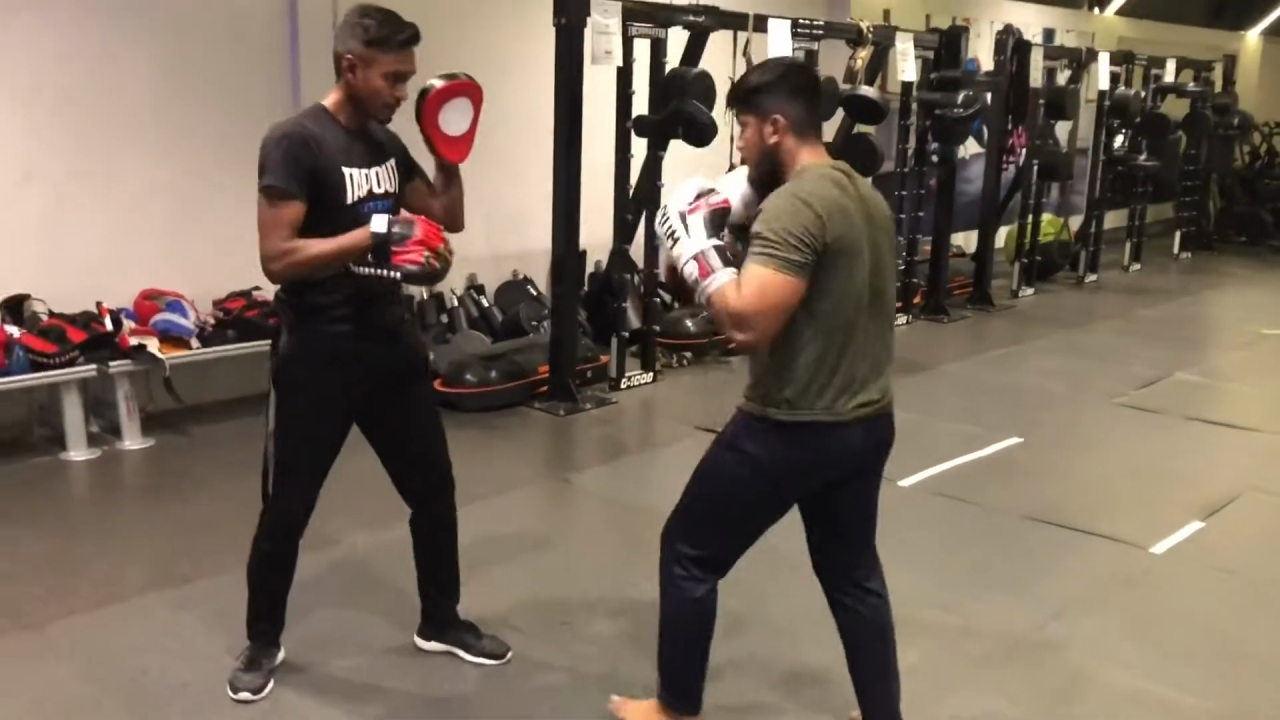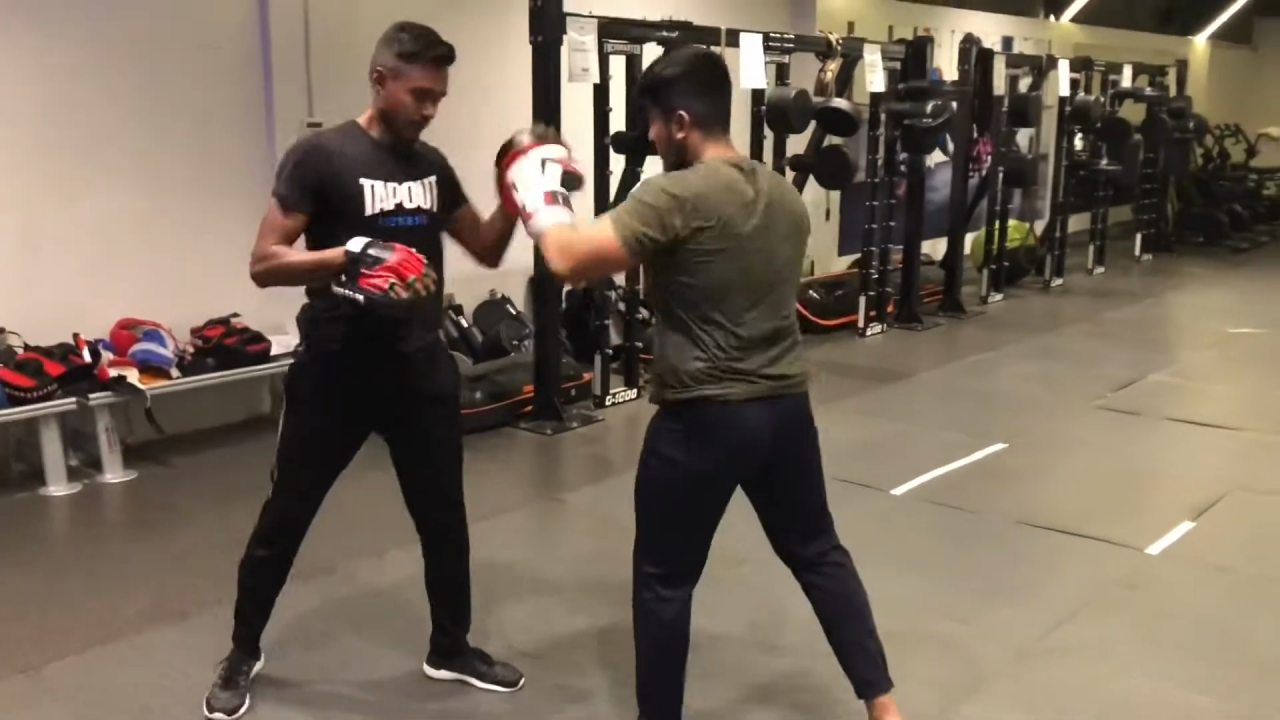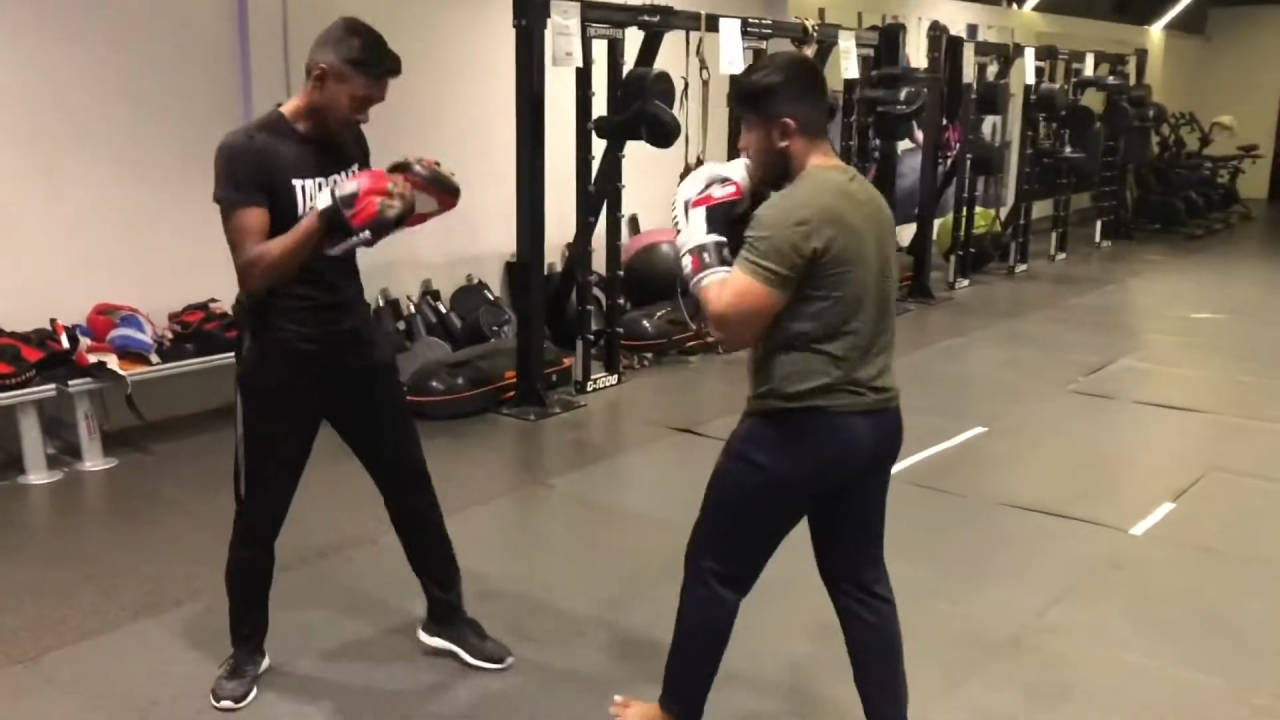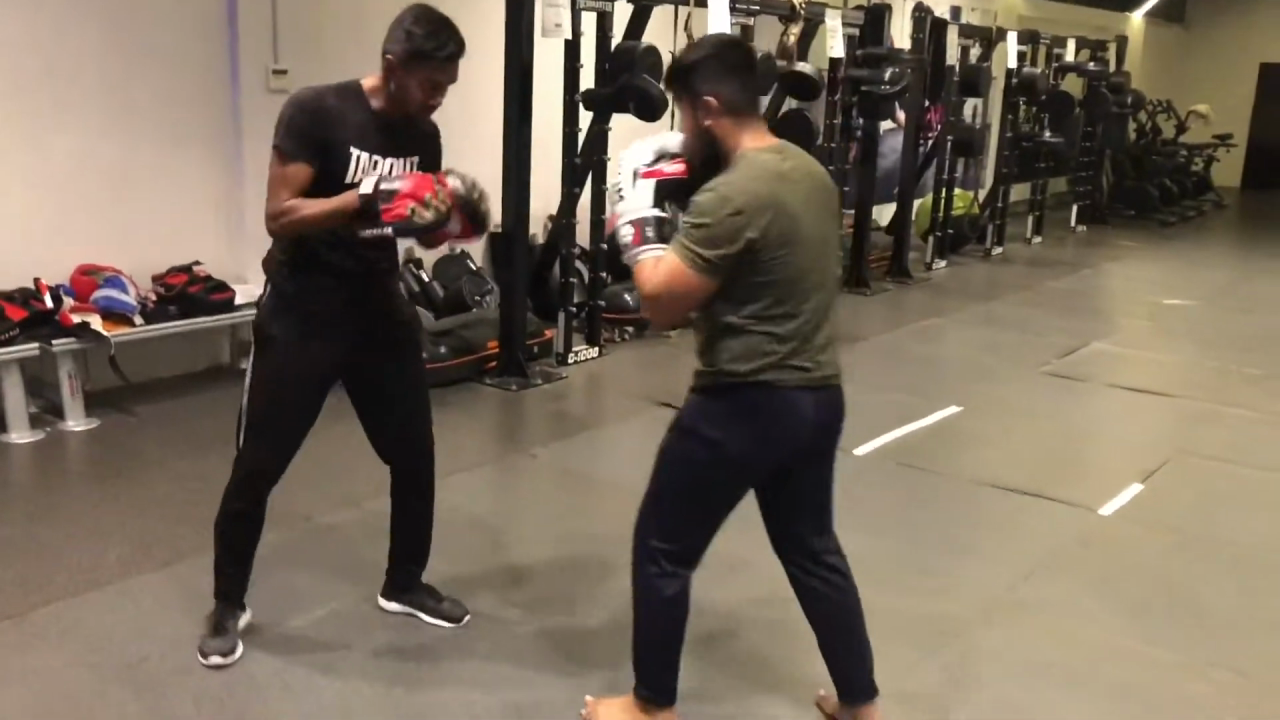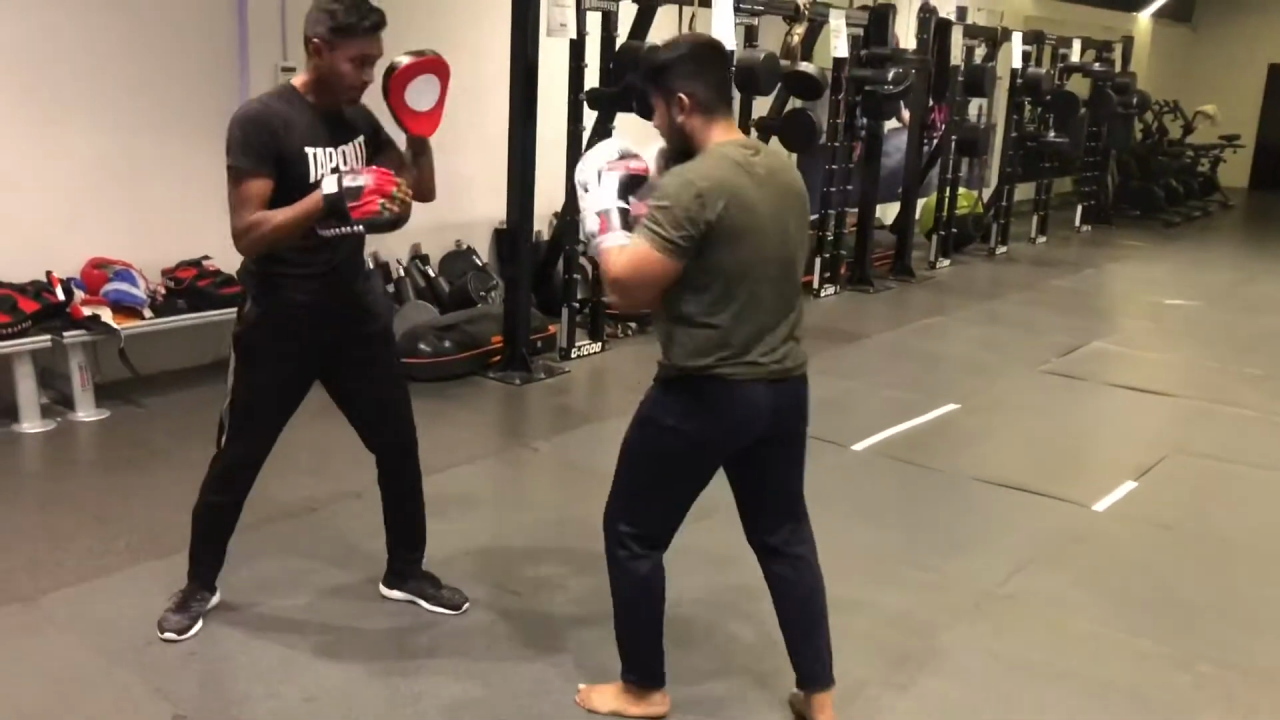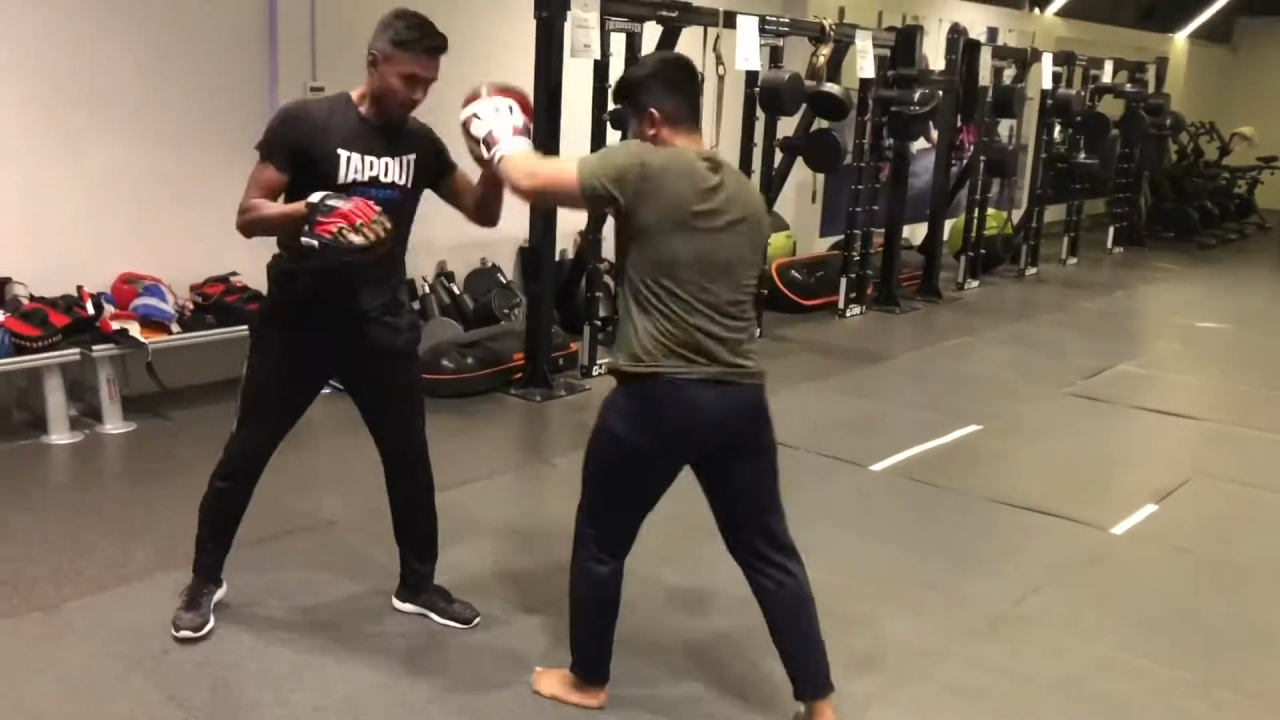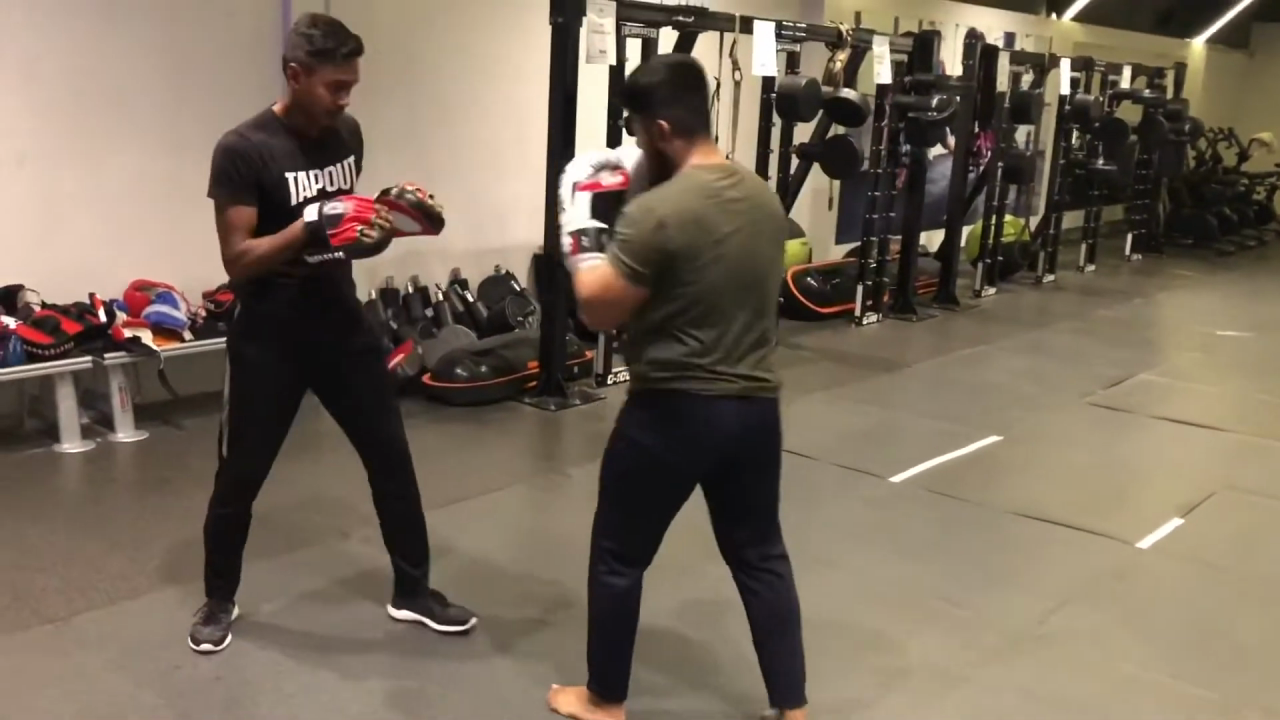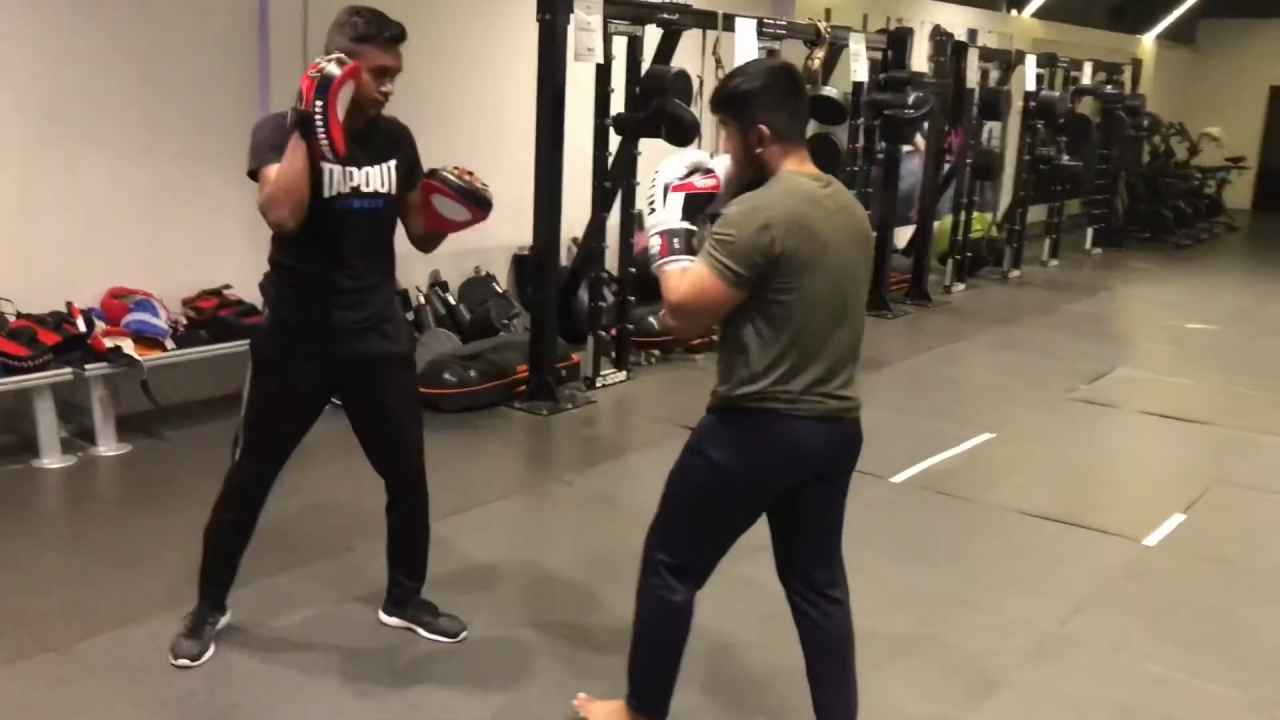
dt=0.4s
person 1, frame 1
left shoulder: (795, 205)
right shoulder: (866, 197)
left elbow: (749, 322)
left wrist: (692, 246)
right wrist: (747, 203)
left hip: (792, 430)
right hip: (867, 424)
left knee: (689, 557)
right knee: (853, 575)
person 1, frame 2
left shoulder: (678, 196)
right shoulder: (782, 193)
left elbow: (568, 256)
left wrist: (532, 185)
left hip: (702, 421)
right hip: (783, 406)
left knee: (662, 580)
right knee: (817, 553)
person 1, frame 3
left shoulder: (794, 211)
right shoulder: (863, 196)
left elbow: (729, 321)
left wrist: (696, 237)
right wrist: (748, 189)
left hip: (799, 428)
right hip: (873, 422)
left knee: (714, 571)
right knee: (860, 580)
person 1, frame 4
left shoulder: (732, 196)
right shoulder: (808, 171)
left elbow: (662, 302)
left wrist: (637, 209)
right wrist: (687, 166)
left hip: (741, 405)
right hip: (817, 396)
left knee: (662, 550)
right knee: (813, 546)
person 1, frame 5
left shoulder: (696, 183)
right shoulder: (782, 170)
left elbow: (626, 286)
left wrist: (602, 202)
right wrist: (647, 185)
left hip: (704, 395)
right hip: (782, 389)
left knee: (633, 531)
right knee: (782, 535)
person 1, frame 6
left shoulder: (642, 169)
right shoulder: (747, 194)
left elbow: (531, 177)
left wrist: (494, 130)
left hip: (657, 399)
right hip: (738, 395)
left knee: (600, 541)
right knee: (767, 548)
person 1, frame 7
left shoulder: (659, 212)
right shoulder: (762, 196)
left elbow: (597, 307)
left wrist: (582, 219)
left hip: (674, 414)
right hip: (755, 408)
left knee: (616, 555)
right knee: (760, 556)
person 1, frame 8
left shoulder: (760, 215)
right shoulder: (850, 209)
left elbow: (686, 312)
left wrist: (666, 226)
left hip: (756, 429)
right hip: (835, 428)
left knee: (669, 566)
right knee: (818, 584)
person 2, frame 1
left shoulder: (385, 142)
right shoulder: (296, 142)
left elbow: (448, 218)
right elbow: (277, 259)
right wrist: (376, 233)
left hip: (392, 344)
right hip: (318, 354)
left knee: (432, 487)
right knee: (287, 507)
left ankle: (440, 620)
right ankle: (262, 643)
person 2, frame 2
left shoulder: (431, 164)
right shoulder: (319, 156)
left elbow: (488, 252)
right elbow: (266, 264)
right wrist: (353, 255)
left hip: (420, 365)
right hip: (335, 368)
left knee: (443, 515)
right knee: (284, 517)
left ankle: (451, 649)
right ankle: (242, 655)
person 2, frame 3
left shoulder: (350, 143)
right shoulder: (248, 151)
right elbow: (255, 271)
left wrist: (400, 209)
right wrist: (335, 214)
left hip: (355, 344)
right hip: (280, 357)
left knee: (408, 481)
right knee: (260, 510)
left ankle: (446, 615)
right ankle: (247, 649)
person 2, frame 4
left shoulder: (422, 134)
right shoulder: (315, 111)
left elbow: (420, 230)
right elbow: (281, 219)
left wrist: (461, 217)
right wrist: (369, 198)
left hip: (379, 313)
right hip: (301, 314)
left knee: (415, 455)
right knee: (257, 465)
left ankle: (404, 583)
right ankle: (228, 607)
person 2, frame 5
left shoulder: (357, 117)
right shoulder: (260, 121)
left elbow: (420, 193)
right elbow: (248, 235)
left wrist: (419, 129)
right wrist: (332, 197)
left hip: (355, 311)
right hip: (280, 321)
left knee: (398, 444)
right knee: (237, 459)
left ankle: (405, 571)
right ankle: (199, 585)
person 2, frame 6
left shoulder: (419, 141)
right shoulder: (303, 121)
left elbow: (485, 211)
right elbow: (249, 215)
right wrist: (315, 210)
left hip: (380, 326)
right hip: (296, 322)
left knee: (410, 460)
right knee: (245, 455)
left ankle: (417, 585)
right ankle: (204, 583)
person 2, frame 7
left shoulder: (344, 136)
right shoulder: (244, 149)
right elbow: (238, 262)
right wrist: (310, 226)
left hip: (343, 327)
right hip: (269, 337)
left knee: (391, 458)
right knee: (239, 475)
left ankle: (412, 589)
right ankle: (219, 599)
person 2, frame 8
left shoulder: (395, 138)
right shoulder: (281, 131)
left elbow: (421, 236)
right elbow: (283, 215)
left wrist: (453, 207)
right wrist: (309, 119)
left hip: (378, 333)
right hip: (298, 336)
left knee: (407, 472)
right knee: (249, 478)
left ankle: (404, 598)
right ankle: (209, 608)
